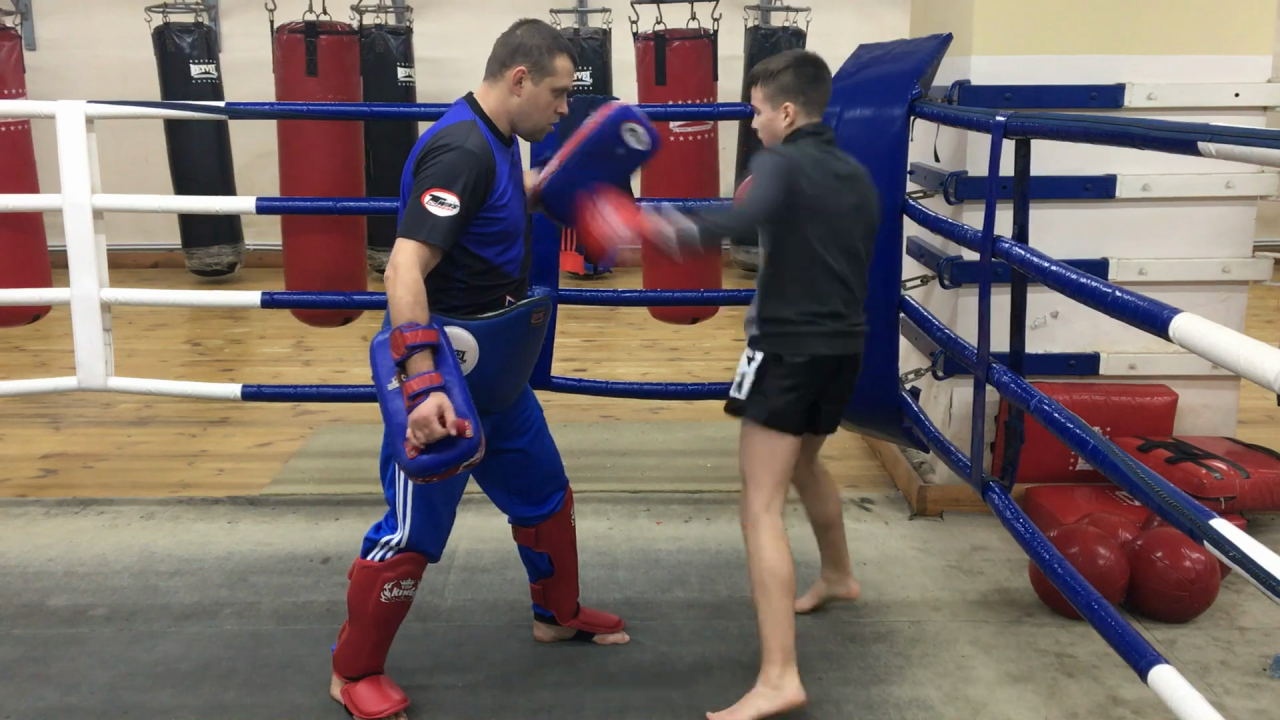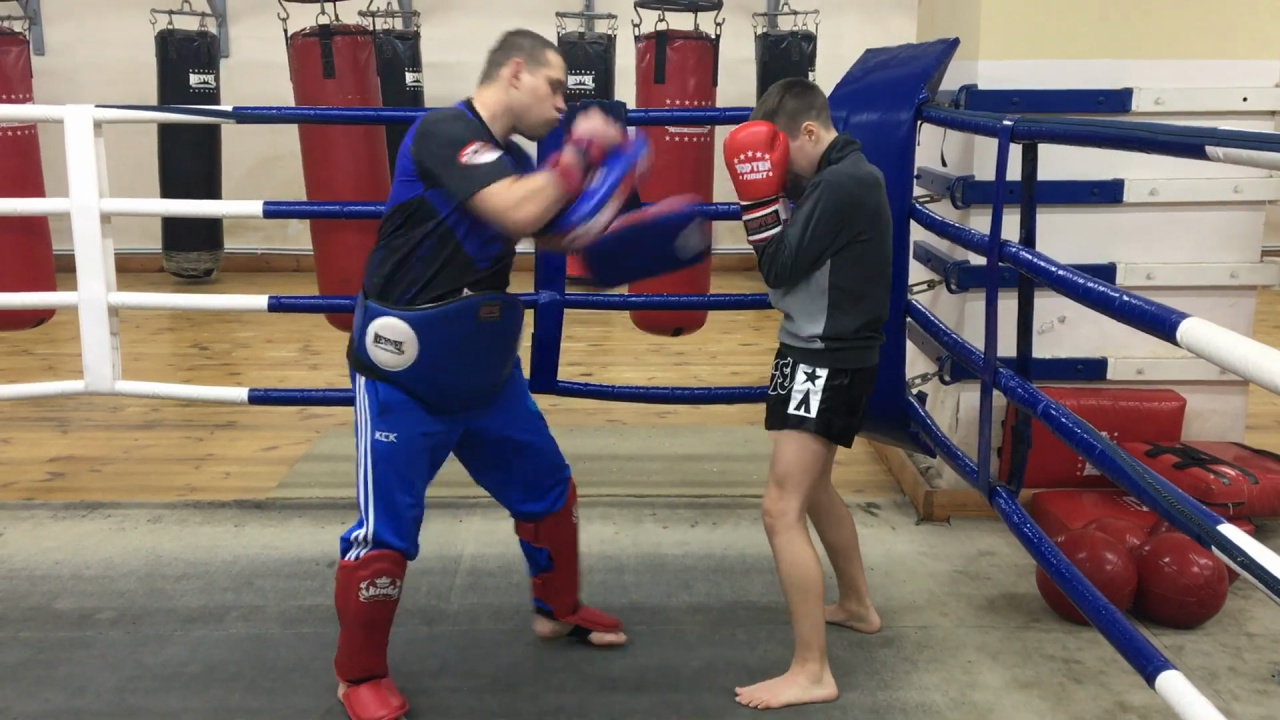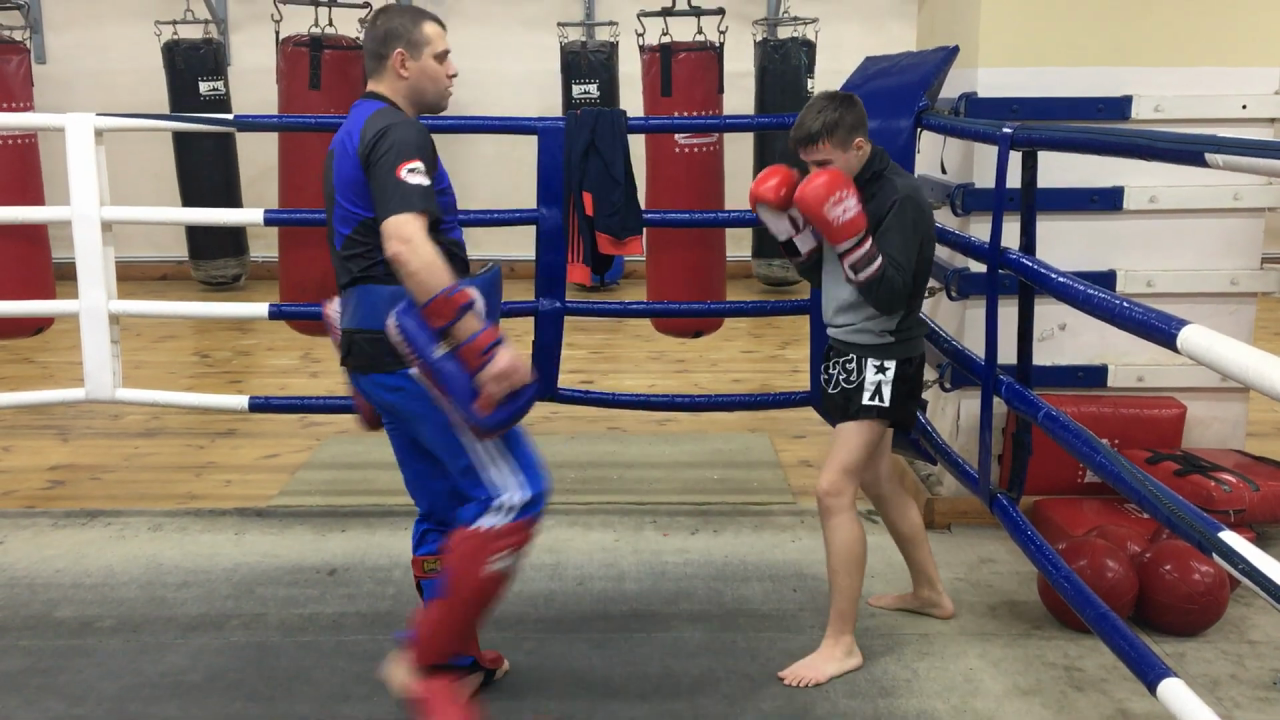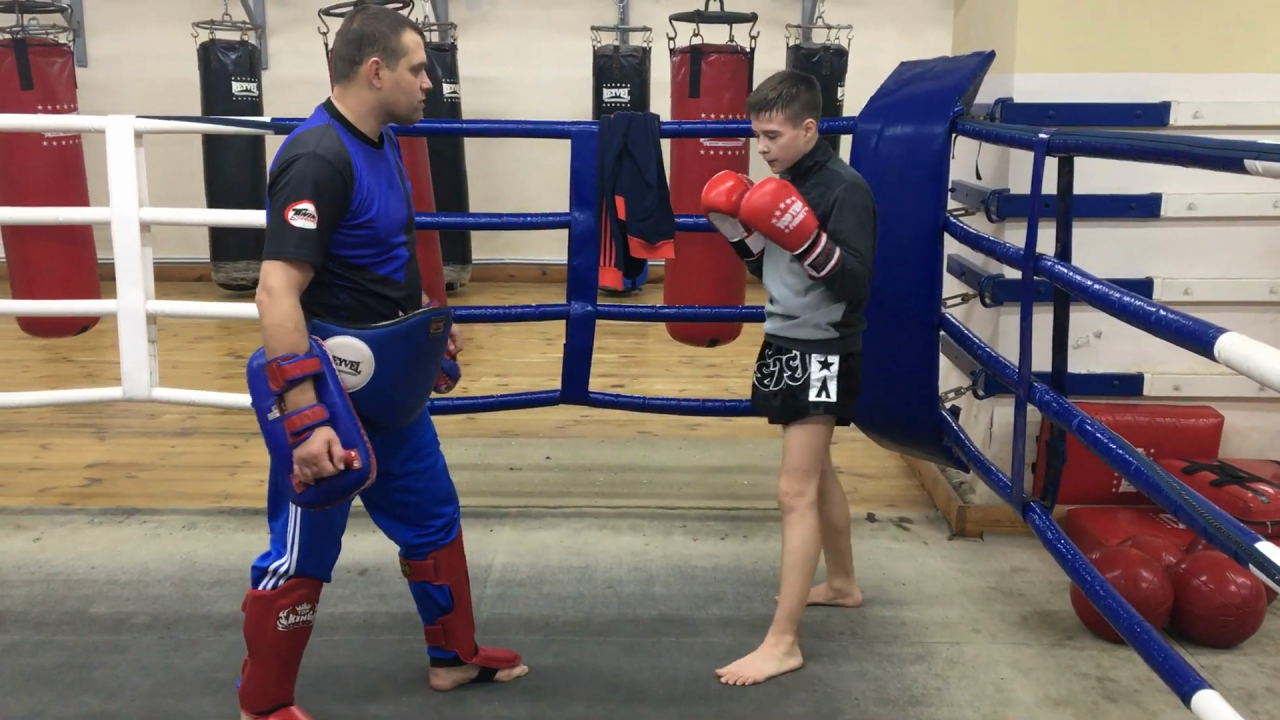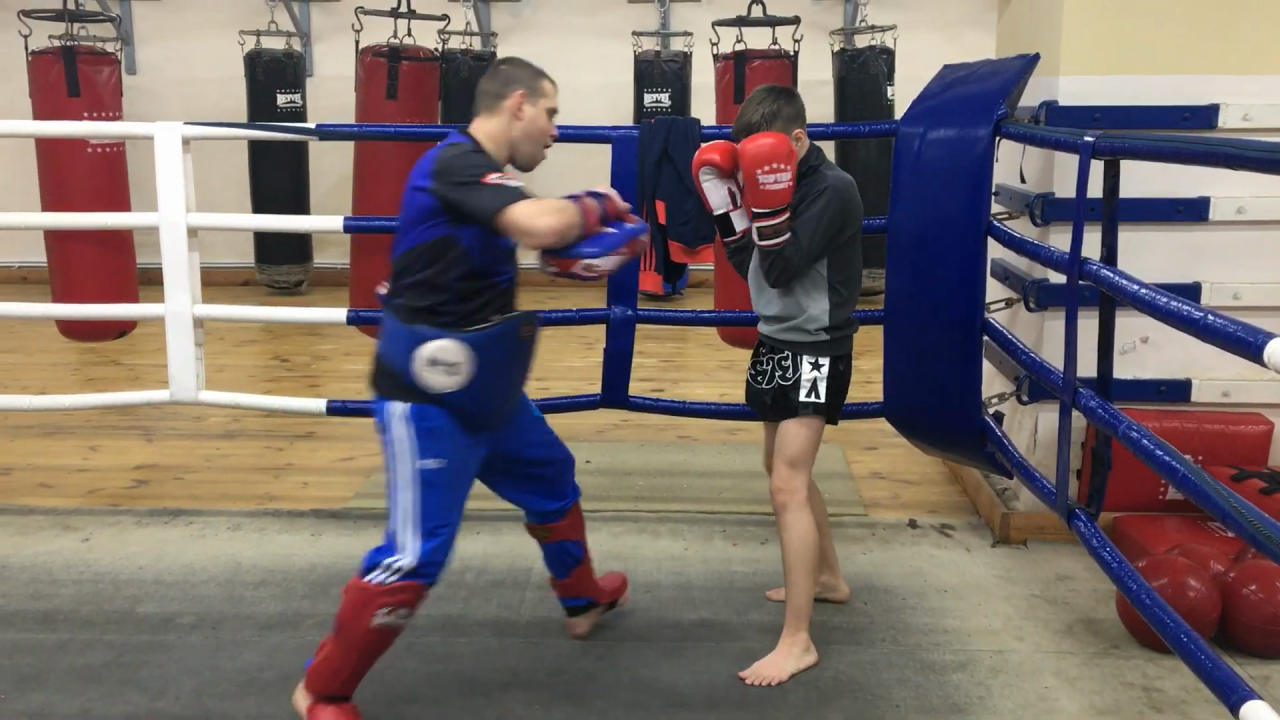
dt=1s
person 1, frame 1
left shoulder: (493, 139)
right shoulder: (461, 150)
left elbow: (521, 199)
right elbow: (403, 270)
right wrist: (426, 386)
right hip: (443, 375)
left knee: (543, 491)
right knee: (414, 530)
left ankle: (559, 614)
person 1, frame 2
left shoulder: (508, 151)
right shoulder: (443, 133)
left elbow: (539, 224)
right elbow: (516, 209)
right wrist: (579, 148)
left hip: (480, 368)
right hip: (404, 366)
left knee: (544, 486)
right knee: (387, 530)
left ankle: (559, 608)
person 1, frame 3
left shoulder: (353, 132)
right shoulder: (392, 130)
right elbow: (407, 246)
right wrist: (486, 345)
left hip: (378, 350)
right hip: (412, 349)
left knee: (448, 508)
right knee: (514, 492)
left ankle: (457, 660)
right ankle: (426, 661)
person 1, frame 4
left shoulder: (380, 143)
right shoulder: (318, 158)
right elbow: (277, 294)
left wrist: (427, 321)
right wrist: (305, 420)
right hip: (331, 392)
left knee: (433, 519)
right knee: (301, 553)
left ankle: (454, 655)
person 1, frame 5
left shoulder: (467, 167)
right shoulder: (459, 164)
right elbow: (540, 224)
right wrist: (600, 207)
left hip: (478, 383)
right hip: (430, 388)
left knee: (550, 479)
right knee: (414, 555)
left ankle: (581, 597)
person 2, frame 1
left shoulder: (786, 165)
right shoulder: (857, 178)
left elbow: (733, 225)
left wrist: (638, 225)
left hip: (788, 351)
right hip: (841, 348)
left knee: (763, 507)
right knee: (803, 464)
right ankle: (838, 574)
person 2, frame 2
left shoulder: (840, 184)
right shoulder: (852, 172)
left elbow: (780, 270)
right elbow: (806, 253)
left wrist: (759, 193)
right wrist: (773, 197)
left hip: (826, 363)
right hip: (836, 355)
left knee: (782, 510)
right knee: (815, 489)
left ankle: (811, 672)
right ankle: (855, 605)
person 2, frame 3
left shoulder: (901, 197)
right shoulder: (839, 189)
left elbow: (892, 293)
right elbow: (824, 272)
left wrist: (850, 231)
right wrist: (792, 224)
left hip: (882, 359)
right hip: (847, 351)
left knee: (833, 490)
right knee: (877, 479)
left ankle: (841, 643)
right ankle: (928, 591)
person 2, frame 4
left shoulder: (845, 187)
right shoulder: (784, 183)
left elbow: (852, 282)
left wrist: (803, 234)
right wrist: (736, 229)
left hip: (824, 353)
right hip: (784, 344)
left knee: (795, 493)
right knee: (817, 475)
left ankle: (783, 642)
right ankle: (840, 582)
person 2, frame 5
left shoulder: (833, 189)
right shoulder: (780, 185)
left elbow: (781, 270)
right elbow: (749, 265)
left wrist: (769, 201)
right wrist: (722, 200)
left hip: (815, 353)
right hip: (776, 344)
left knee: (787, 489)
right knee: (789, 469)
left ankle: (797, 641)
right ankle: (827, 577)
